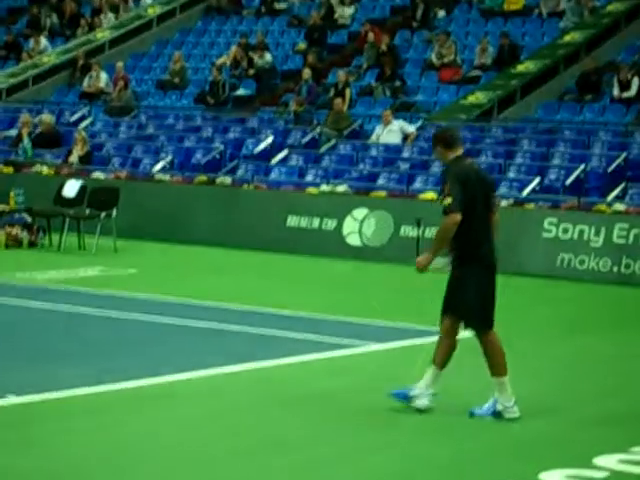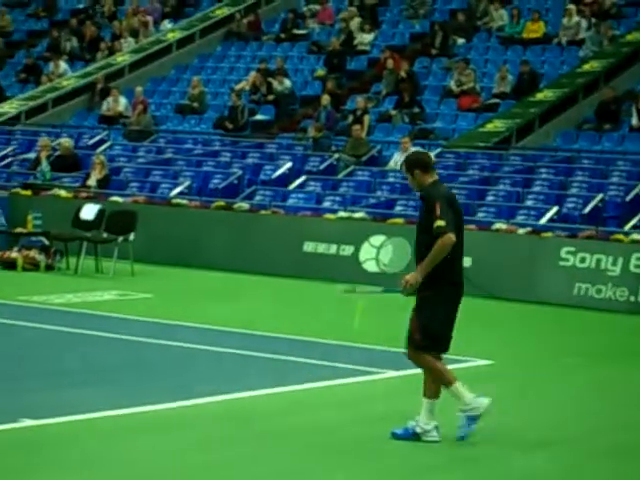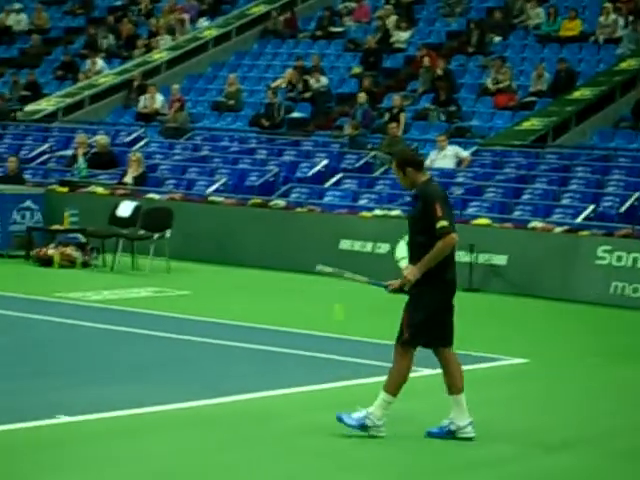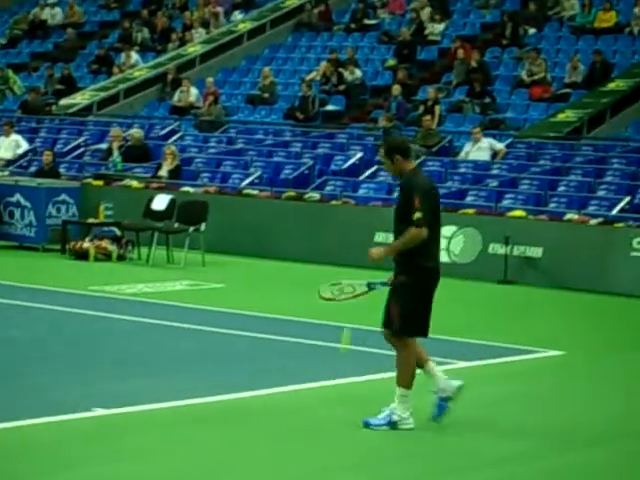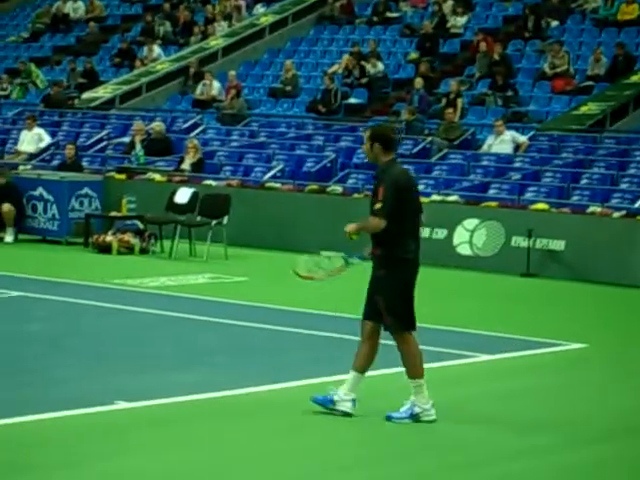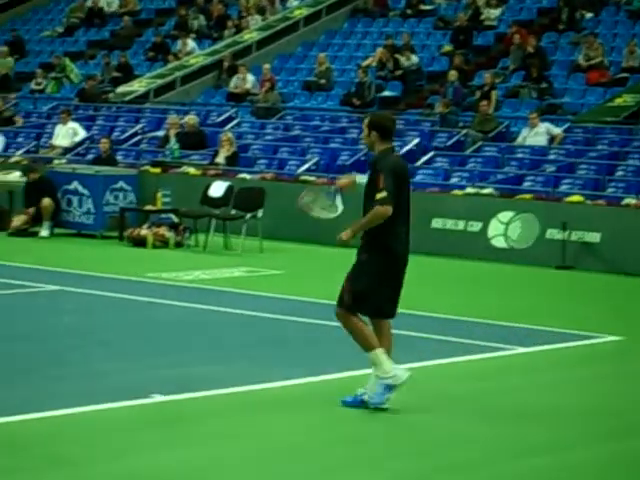
dt=0.3s
person 1, frame 1
left shoulder: (454, 173)
right shoulder: (478, 172)
left elbow: (453, 218)
right elbow: (491, 218)
left wrist: (430, 254)
left hip: (472, 263)
right hip: (473, 259)
left knee: (483, 330)
right knee: (449, 323)
left ankle: (506, 402)
right ankle: (423, 391)
person 1, frame 2
left shoulder: (436, 197)
right shoulder: (442, 195)
left elbow: (447, 239)
left wrist: (419, 272)
right wrist: (422, 277)
left hip: (439, 287)
right hip: (440, 284)
left knee: (417, 351)
right knee: (427, 352)
left ankle: (470, 402)
right ankle: (426, 424)
person 1, frame 3
left shoulder: (433, 196)
right shoulder: (425, 195)
left elbow: (450, 239)
left wrist: (418, 270)
right wrist: (405, 278)
left hip: (432, 286)
right hip: (436, 285)
left knee: (404, 348)
right knee: (442, 349)
left ankle: (375, 417)
right ankle: (461, 422)
person 1, frame 4
left shoulder: (417, 186)
right shoulder: (413, 183)
left elbow: (419, 231)
left wrist: (386, 250)
right wrist: (399, 268)
left hip: (416, 273)
right hip: (413, 271)
left knee: (401, 337)
right knee: (394, 334)
left ankle: (401, 412)
right ankle: (443, 383)
person 1, frame 5
left shoulder: (390, 178)
right shoulder: (399, 174)
left elbow: (378, 222)
right elbow: (414, 218)
left wrist: (355, 228)
left hip: (395, 265)
right hip: (390, 263)
left knee: (401, 333)
right knee: (369, 327)
left ankle: (422, 405)
right ankle: (345, 395)
person 1, frame 6
left shoulder: (385, 165)
right shoulder: (394, 161)
left elbow: (384, 210)
left wrist: (353, 230)
right wrist: (356, 180)
left hip: (379, 251)
right hip: (393, 250)
left knee: (345, 310)
right knee: (379, 318)
left ankle: (388, 371)
right ankle: (377, 390)
